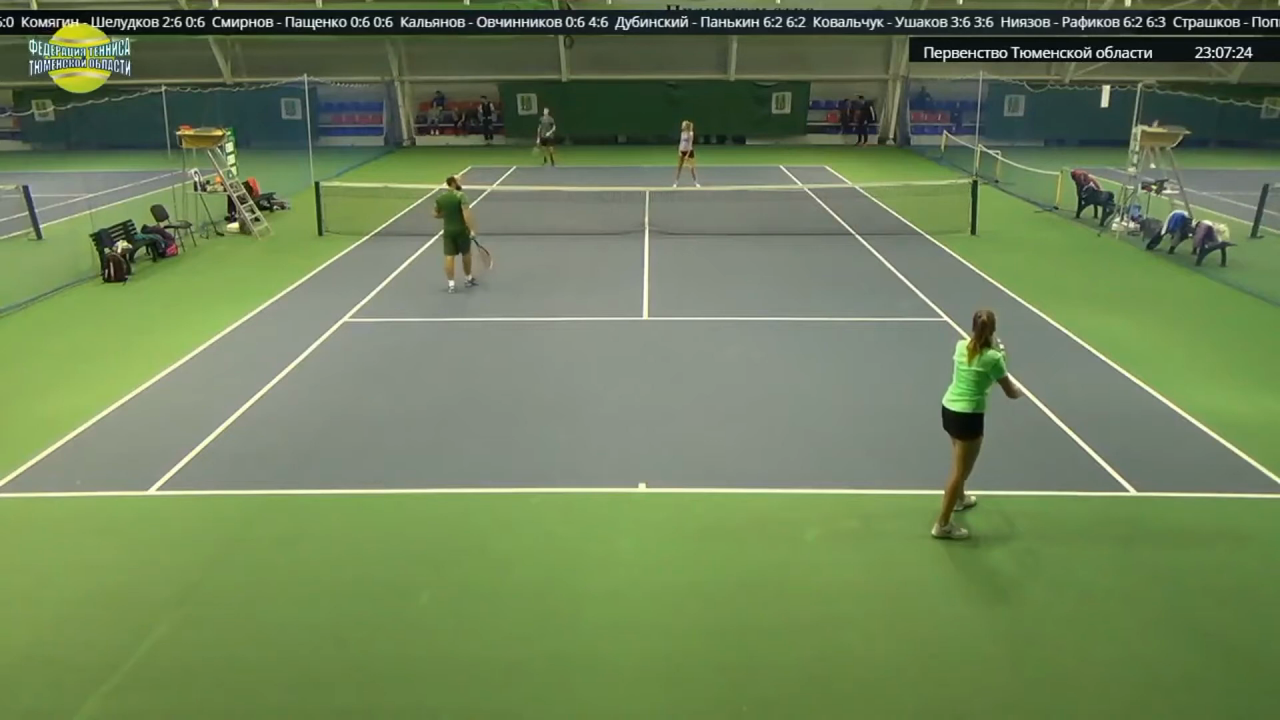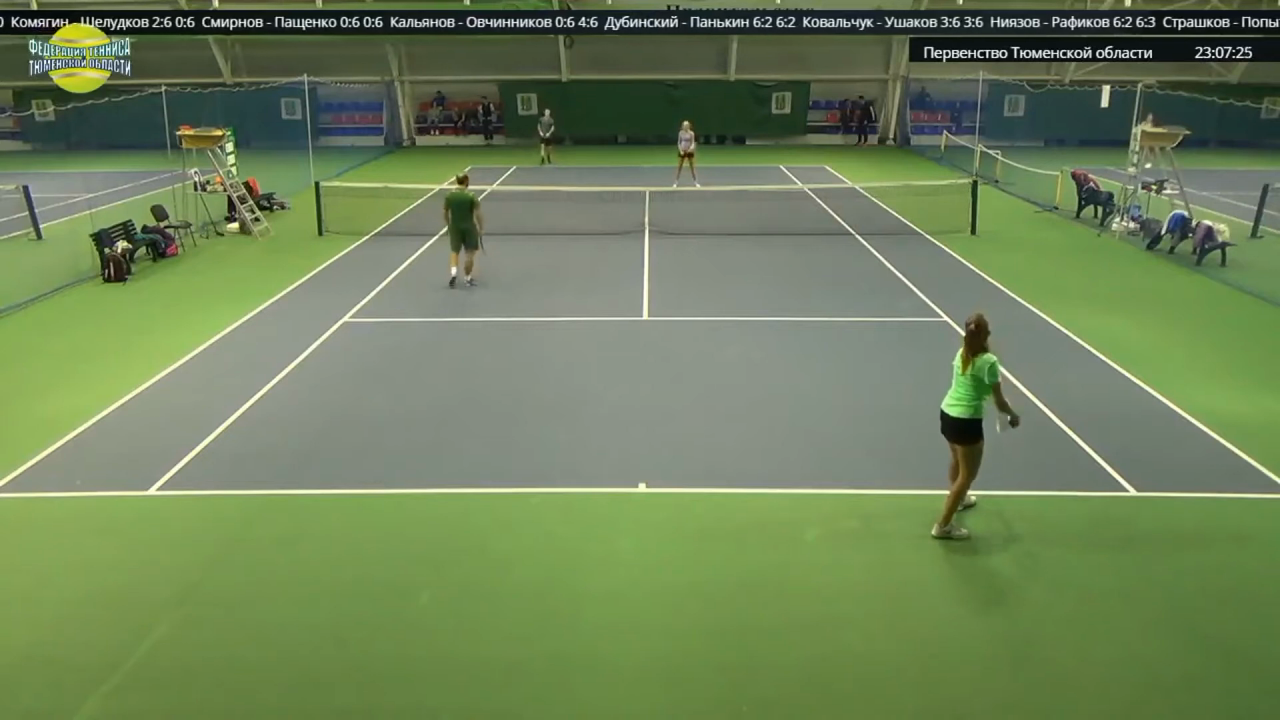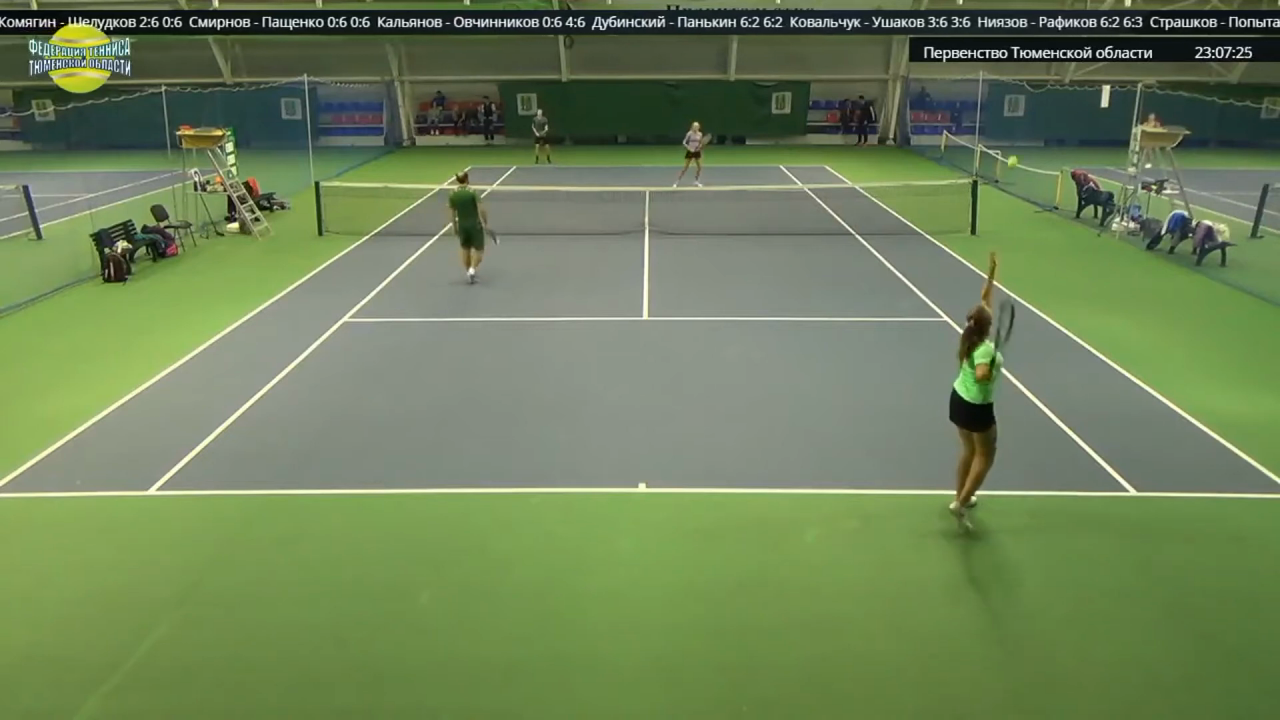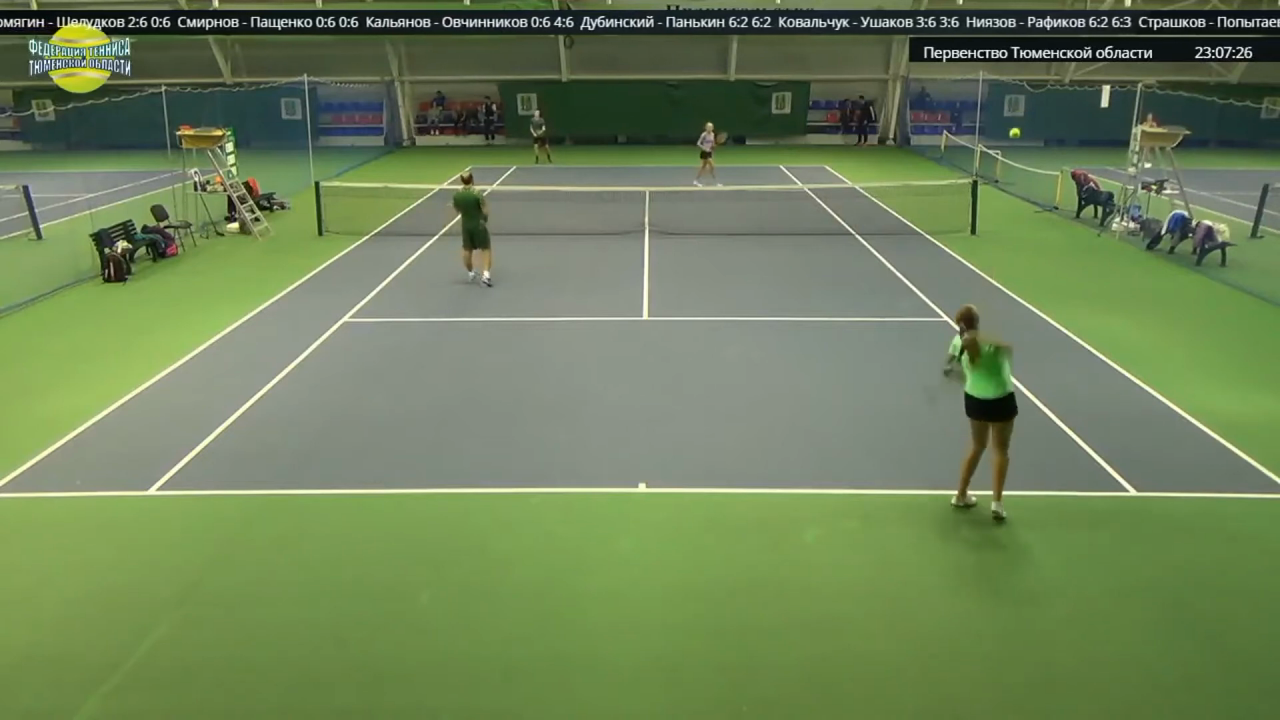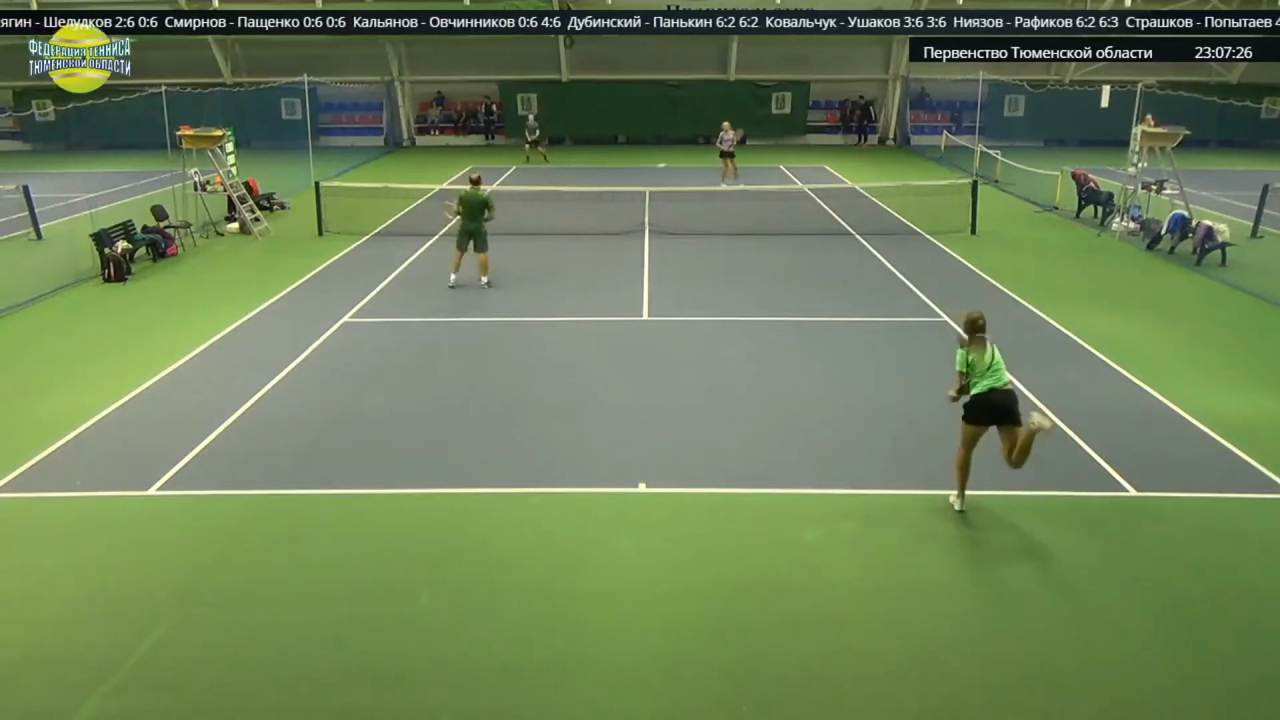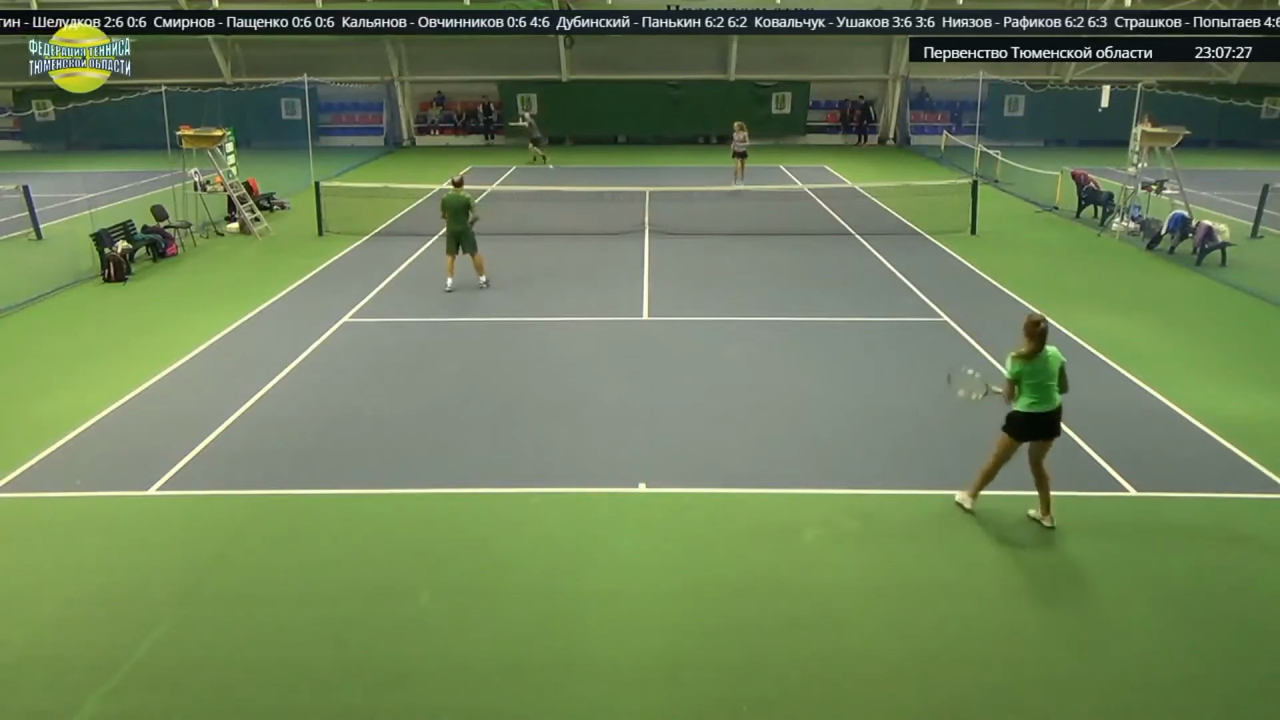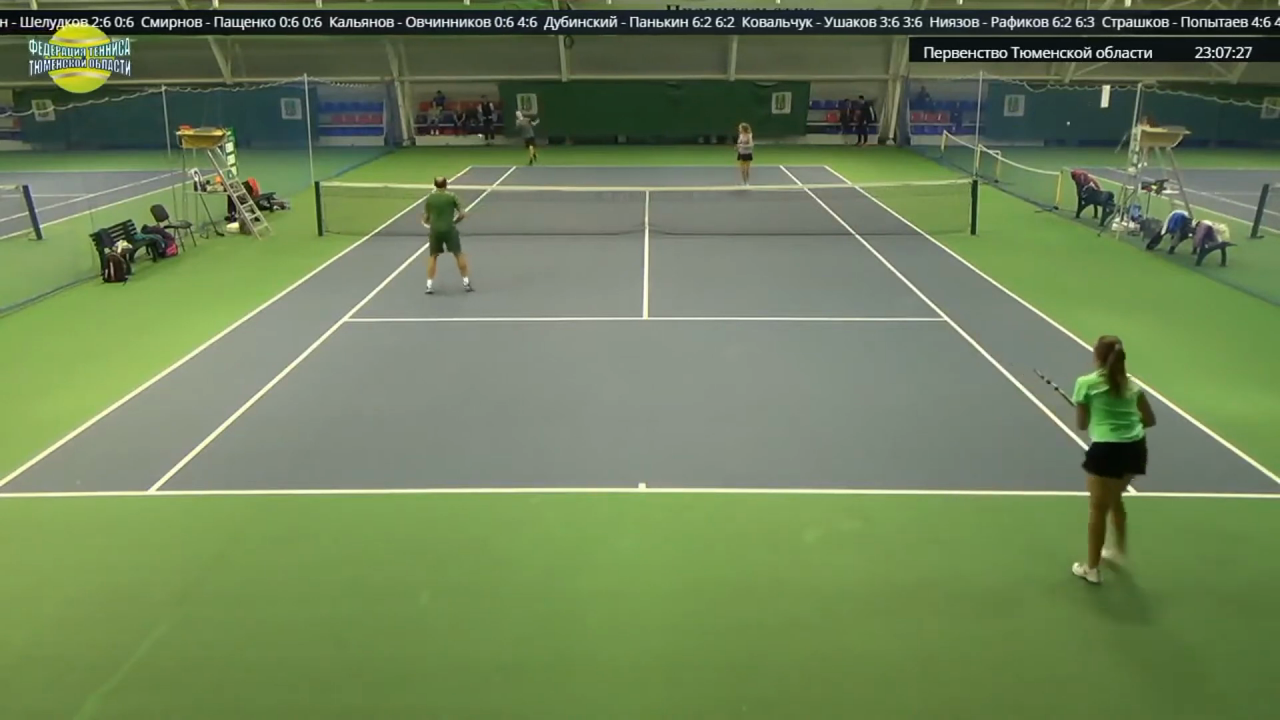
dt=0.5s
person 1, frame 1
left shoulder: (961, 346)
right shoulder: (992, 357)
right elbow: (1010, 392)
right wrist: (1019, 391)
left hip: (949, 409)
right hip: (968, 417)
left knee: (960, 462)
right knee: (960, 471)
left ankle: (960, 498)
right ankle: (942, 524)
person 1, frame 2
left shoulder: (962, 353)
right shoulder: (988, 362)
right elbow: (998, 400)
right wrist: (1013, 415)
left hip: (947, 414)
right hip: (966, 422)
left knee: (957, 461)
right knee: (967, 475)
left ankle: (959, 498)
right ankle: (943, 525)
person 1, frame 3
left shoulder: (970, 337)
right shoulder: (984, 348)
left elbow: (984, 299)
right elbow: (980, 377)
left wrist: (991, 274)
right wrist: (990, 365)
left hip: (958, 400)
right hip: (977, 409)
left knee: (969, 452)
right knee: (985, 457)
left ankle: (962, 496)
right ankle: (960, 503)
person 1, frame 4
left shoulder: (960, 342)
right shoulder: (983, 343)
left elbow: (952, 359)
right elbow: (1007, 350)
right wrist: (986, 341)
left hip: (975, 399)
right hip: (1003, 401)
left knee: (976, 447)
right knee: (1000, 452)
left ankle: (961, 495)
right ankle: (997, 502)
person 1, frame 5
left shoulder: (964, 351)
right shoulder: (990, 345)
left elbow: (962, 385)
left wrist: (956, 393)
right wrist: (961, 391)
left hip: (982, 402)
right hip: (1007, 398)
left knee: (965, 450)
right knee: (1015, 460)
left ankle: (959, 498)
right ankle: (1032, 427)
person 1, frame 6
left shoulder: (1016, 358)
right shoulder: (1056, 355)
left elbow: (1010, 396)
right elbow: (1064, 388)
left hip: (1025, 417)
right hip: (1052, 416)
left knee: (997, 460)
right knee: (1036, 462)
left ankle: (970, 497)
right ankle: (1046, 514)
person 1, frame 7
left shoulder: (1085, 383)
right shoulder: (1131, 384)
left elbow: (1082, 424)
right elbow: (1150, 420)
left hip: (1107, 450)
right hip: (1136, 449)
left knee: (1098, 510)
right knee: (1113, 499)
left ankle: (1091, 568)
right ankle: (1118, 549)
